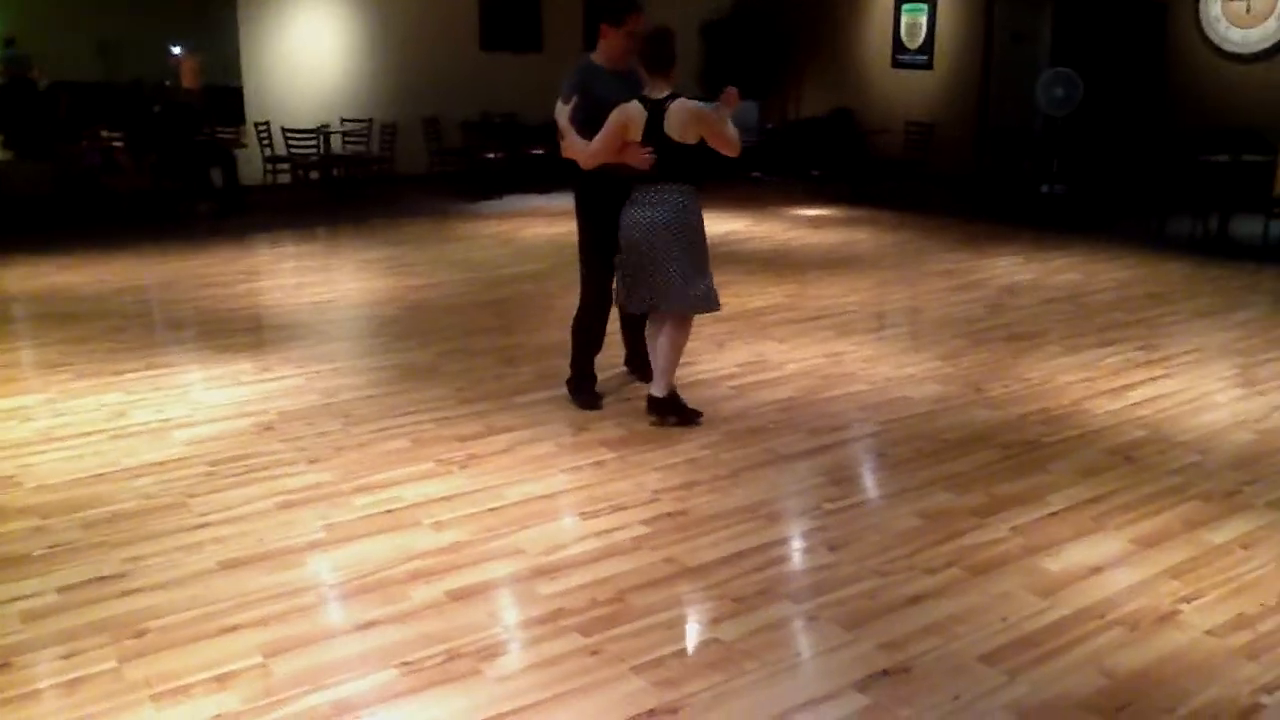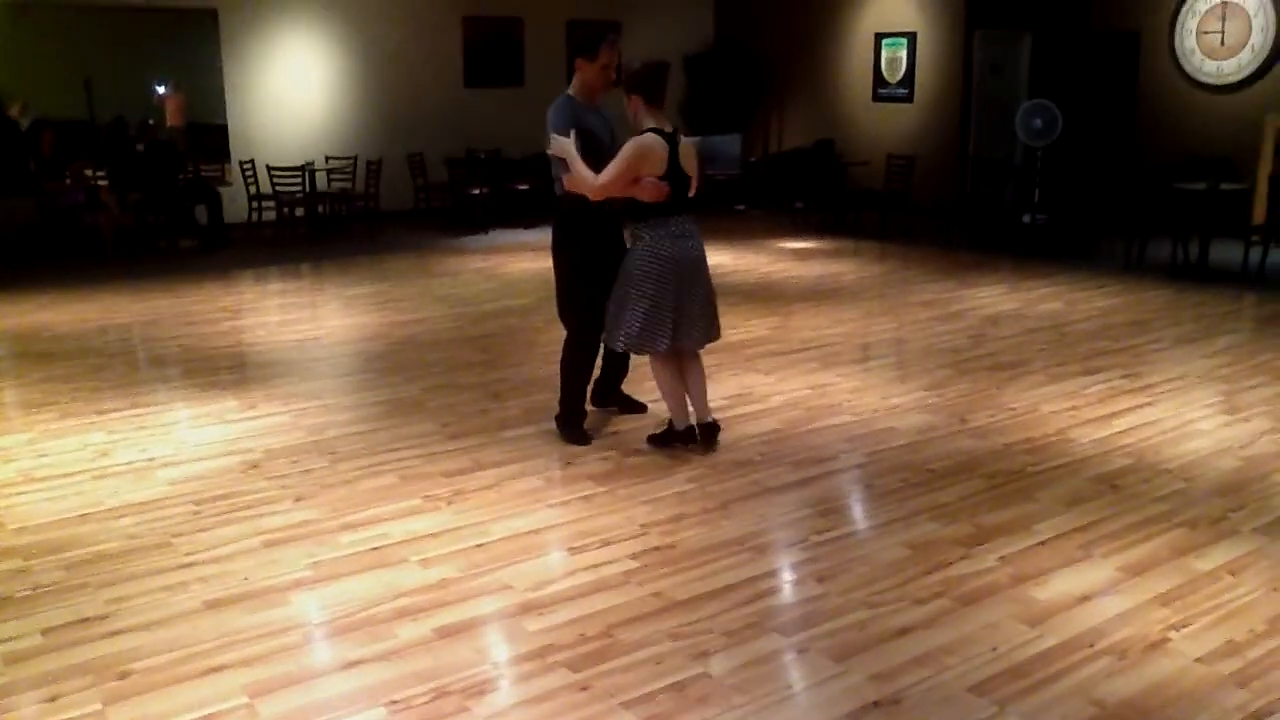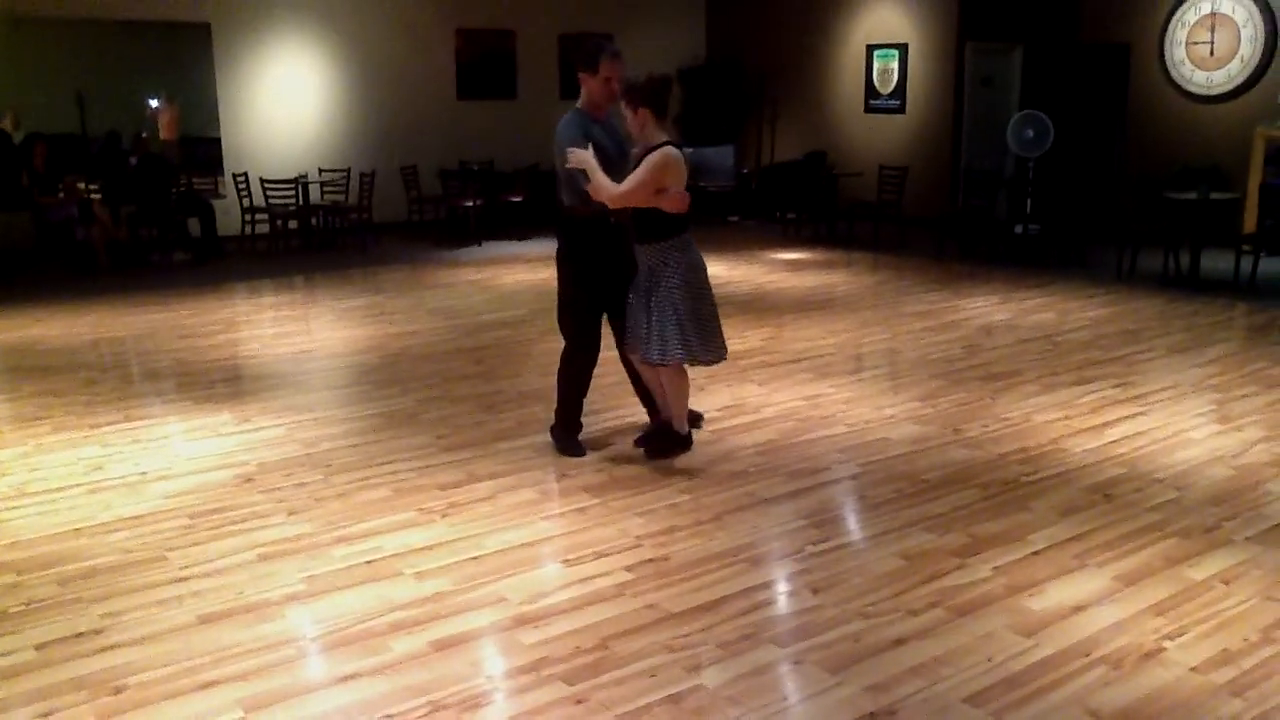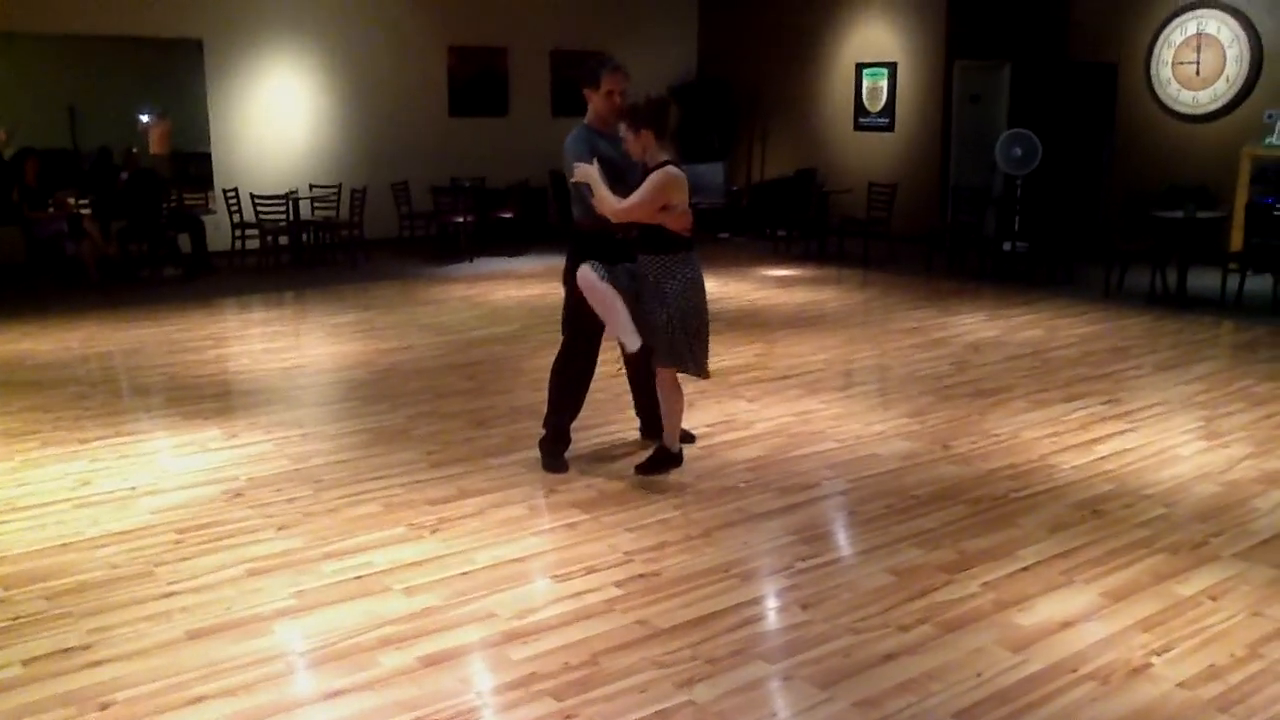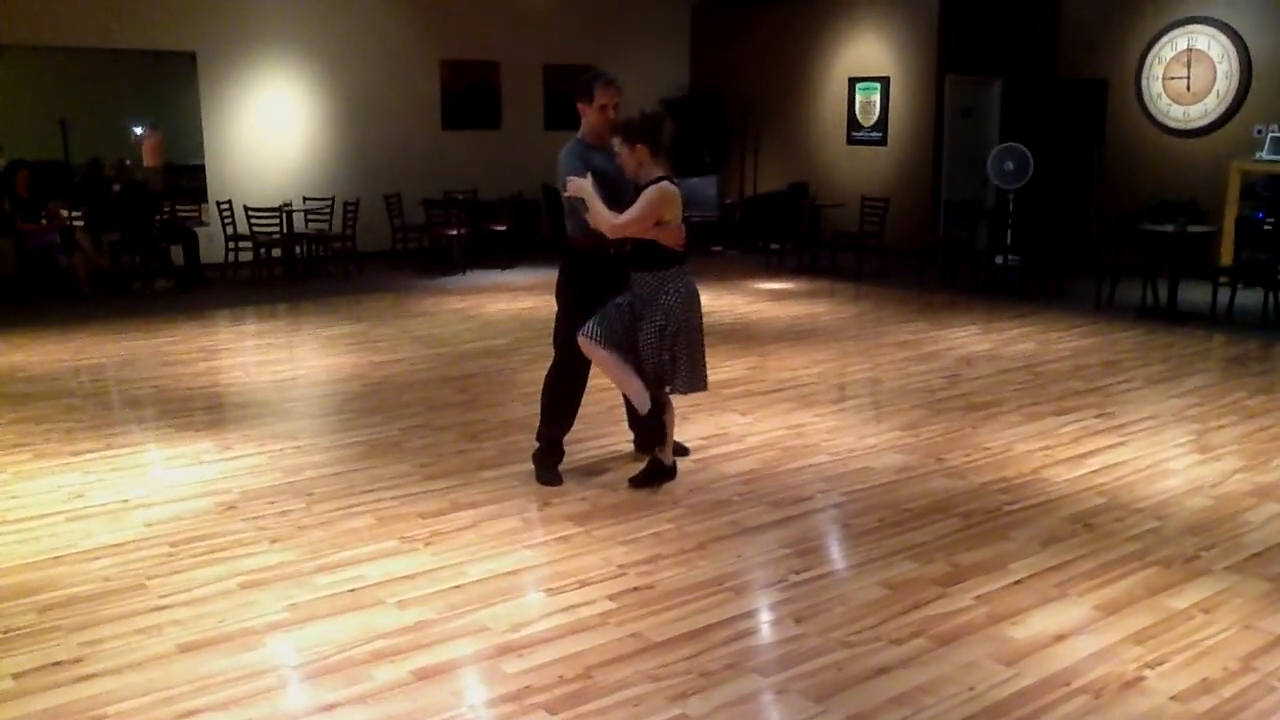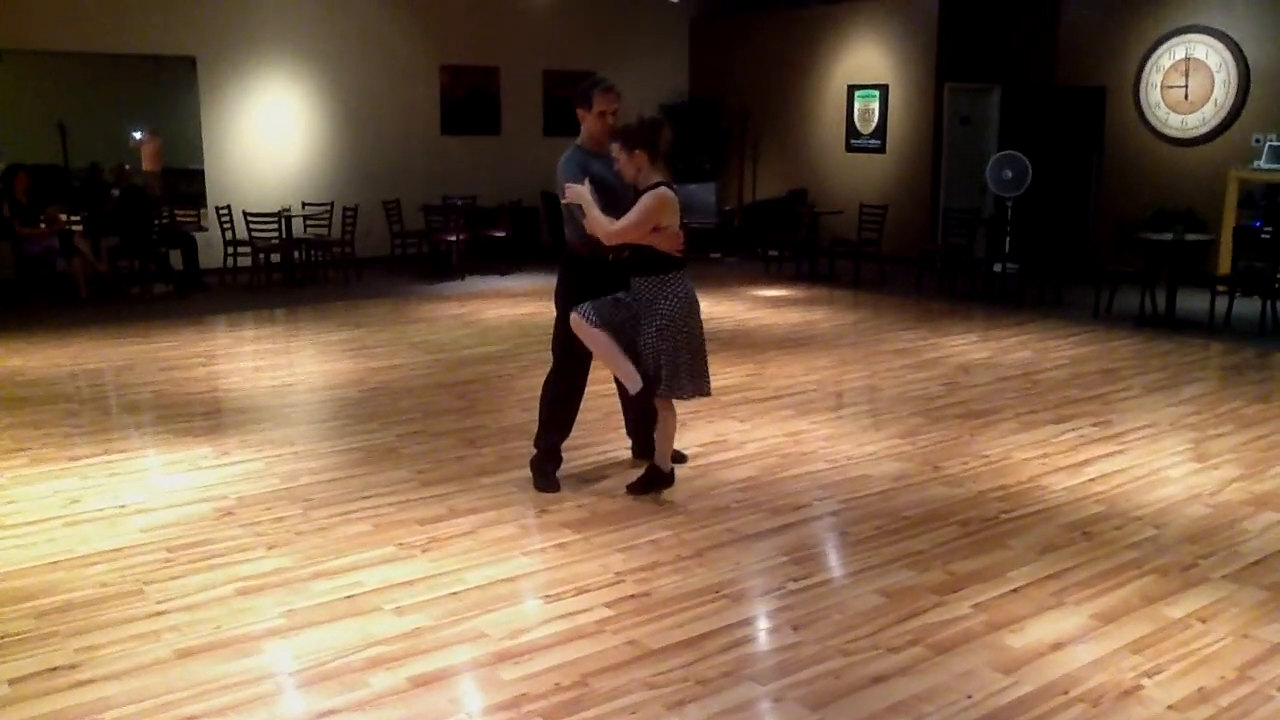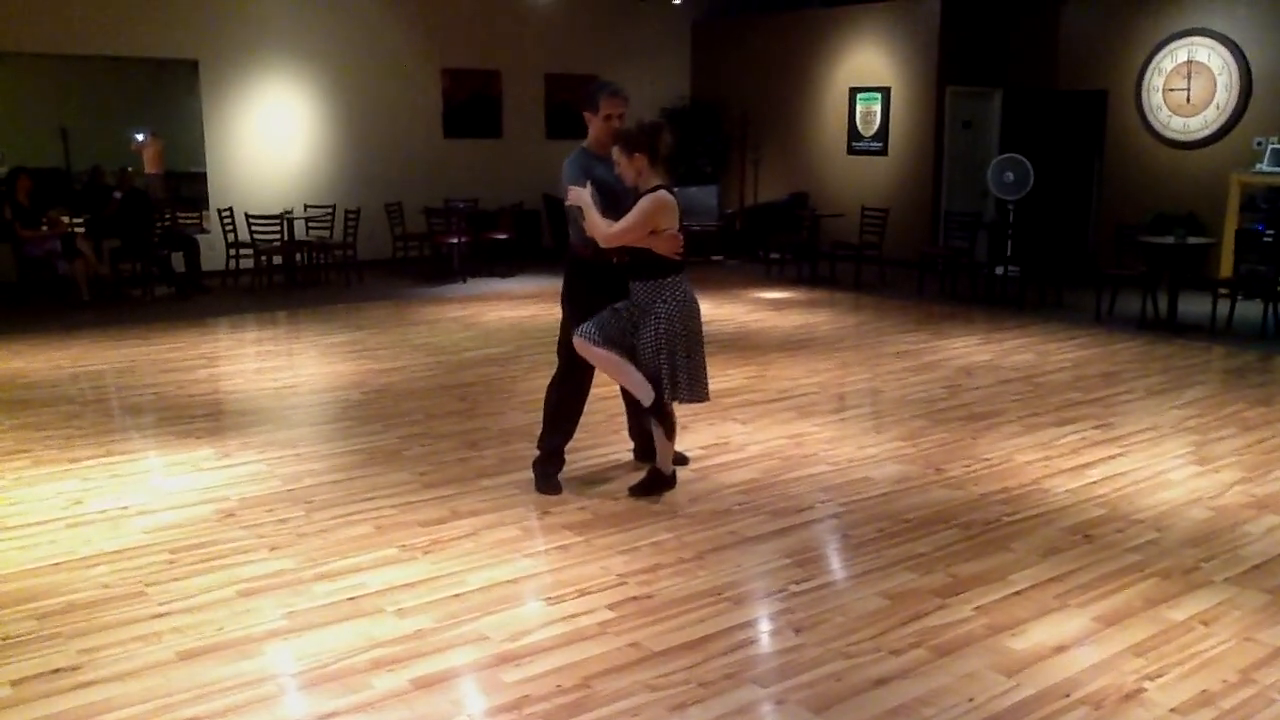
dt=0.4s
person 1, frame 1
left shoulder: (636, 75)
right shoulder: (583, 78)
right wrist: (624, 155)
right hip: (599, 190)
right knee: (597, 287)
left ankle: (638, 356)
right ankle: (581, 378)
person 1, frame 2
left shoulder: (598, 110)
right shoulder: (563, 113)
right elbow: (573, 181)
right wrist: (635, 189)
left hip: (608, 222)
right hip: (577, 228)
right knee: (584, 325)
left ankle: (608, 389)
right ankle: (570, 415)
person 1, frame 3
left shoulder: (610, 122)
right shoulder: (572, 129)
right wrist: (658, 201)
left hip: (615, 234)
right hip: (583, 238)
left knee: (633, 326)
right knee: (583, 338)
left ankle: (660, 409)
right ankle: (565, 427)
person 1, frame 4
left shoulder: (623, 136)
right shoulder: (579, 144)
right wrist: (663, 219)
left hip: (627, 248)
right hip: (592, 251)
left knee: (642, 342)
right knee: (579, 348)
left ankle: (653, 423)
right ankle: (554, 440)
person 1, frame 5
left shoulder: (618, 151)
right shoulder: (573, 158)
right wrist: (656, 233)
left hip: (620, 264)
right hip: (585, 267)
right knee: (571, 362)
left ankle: (647, 435)
right ankle: (547, 452)
person 1, frame 6
left shoulder: (619, 157)
right shoulder: (573, 164)
left elbow: (631, 211)
right wrist: (653, 239)
left hip: (620, 271)
right hip: (584, 274)
right knee: (569, 368)
left ankle: (645, 441)
right ankle: (545, 459)
person 1, frame 7
right shoulder: (578, 166)
right wrist: (652, 242)
left hip: (626, 274)
right hip: (589, 277)
right knee: (575, 371)
left ankle: (648, 443)
right ankle: (548, 460)
person 2, frame 1
left shoulder: (626, 113)
right shoulder: (693, 111)
left elbow: (587, 158)
right elbow: (732, 148)
left wrist: (563, 122)
right wrist: (725, 113)
left hip: (638, 212)
right hip: (677, 212)
left knee: (658, 308)
right knee: (681, 309)
left ankle: (660, 390)
right ankle: (661, 393)
person 2, frame 2
left shoulder: (641, 145)
right shoulder: (685, 144)
left elbow: (597, 189)
left wrist: (570, 153)
left hip: (653, 249)
right hip: (686, 244)
left knee: (658, 346)
right knee: (685, 342)
left ankle: (681, 425)
right ankle: (705, 420)
person 2, frame 3
left shoulder: (663, 157)
right shoulder: (659, 154)
left elbow: (615, 197)
left wrist: (589, 163)
left hip: (672, 264)
right hip: (655, 263)
left knee: (668, 355)
right knee: (642, 349)
left ankle: (679, 432)
right ankle: (669, 420)
person 2, frame 4
left shoulder: (668, 176)
right shoulder: (654, 174)
left elbow: (619, 212)
right elbow: (630, 214)
left wrist: (594, 177)
right wrist: (599, 184)
left hip: (673, 278)
right hip: (647, 273)
left knee: (664, 368)
right knee: (586, 274)
left ankle: (671, 449)
right ankle: (636, 349)
person 2, frame 5
left shoulder: (662, 192)
right shoulder: (649, 189)
left elbow: (614, 228)
right elbow: (623, 228)
left wrist: (587, 192)
left hip: (667, 294)
right hip: (645, 291)
left knee: (656, 387)
right knee: (590, 339)
left ankle: (664, 462)
right ankle: (648, 405)
person 2, frame 6
left shoulder: (659, 197)
right shoulder: (650, 194)
left elbow: (611, 234)
left wrist: (585, 198)
left hip: (666, 299)
right hip: (645, 295)
left knee: (659, 391)
right knee: (581, 318)
left ankle: (662, 469)
right ankle: (638, 386)
person 2, frame 7
left shoulder: (657, 200)
right shoulder: (655, 197)
left elbow: (607, 237)
left wrist: (585, 201)
left hip: (665, 302)
right hip: (645, 300)
left knee: (659, 394)
right knee: (585, 339)
left ankle: (664, 471)
right ankle: (654, 418)
